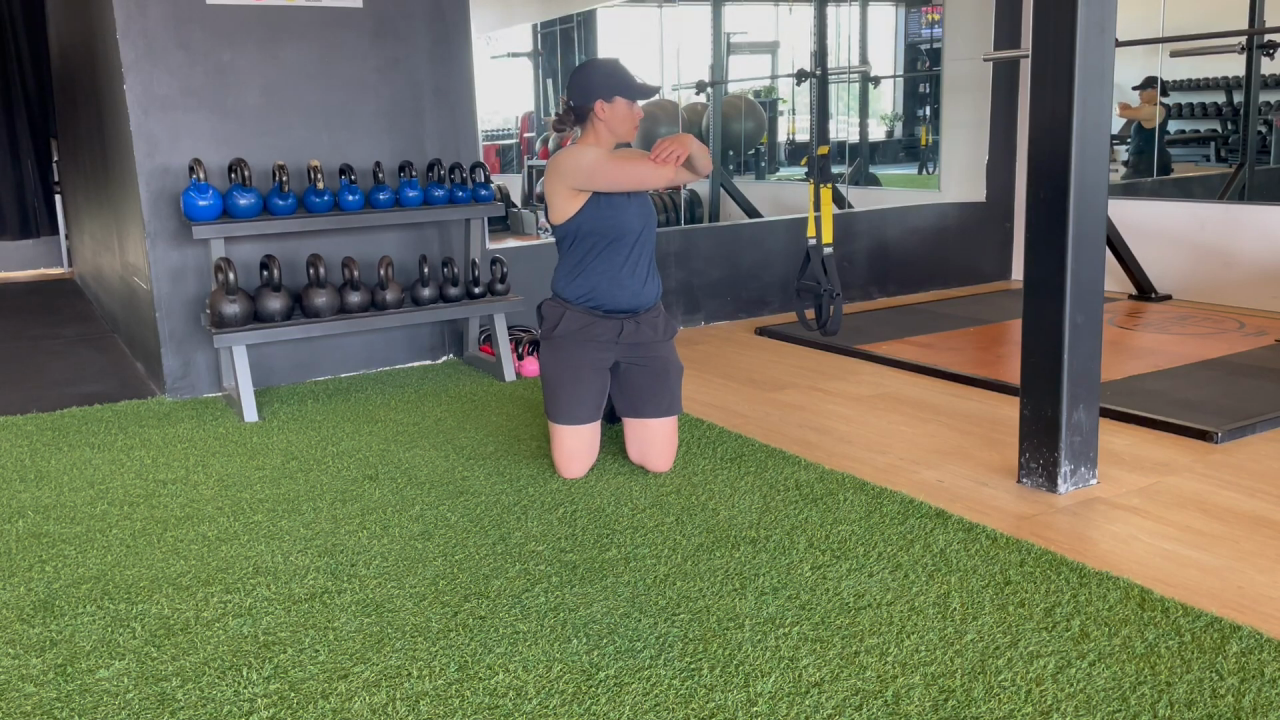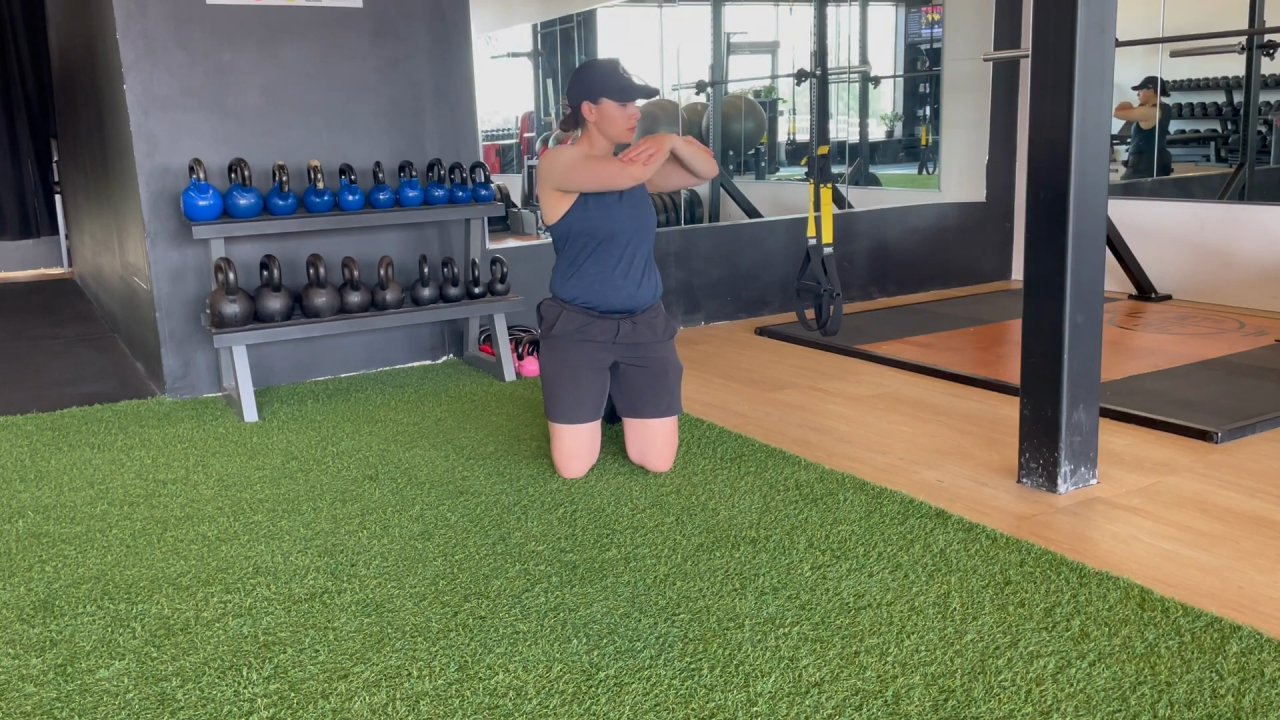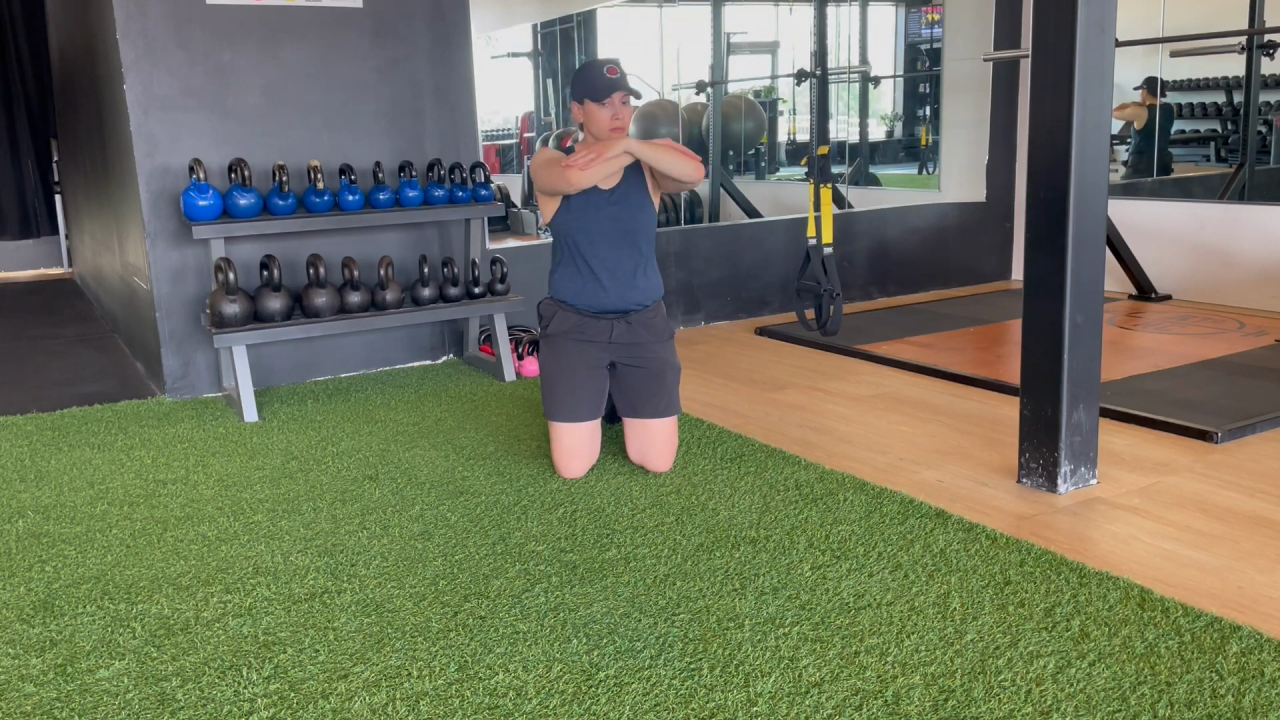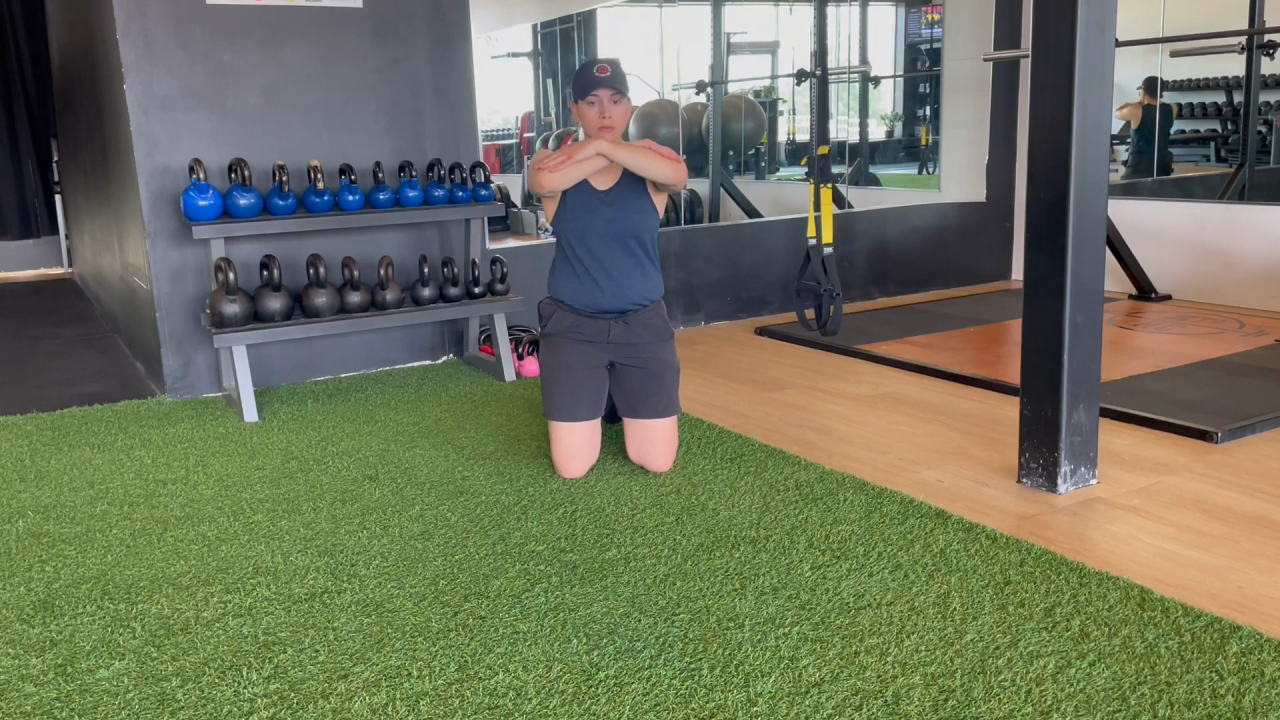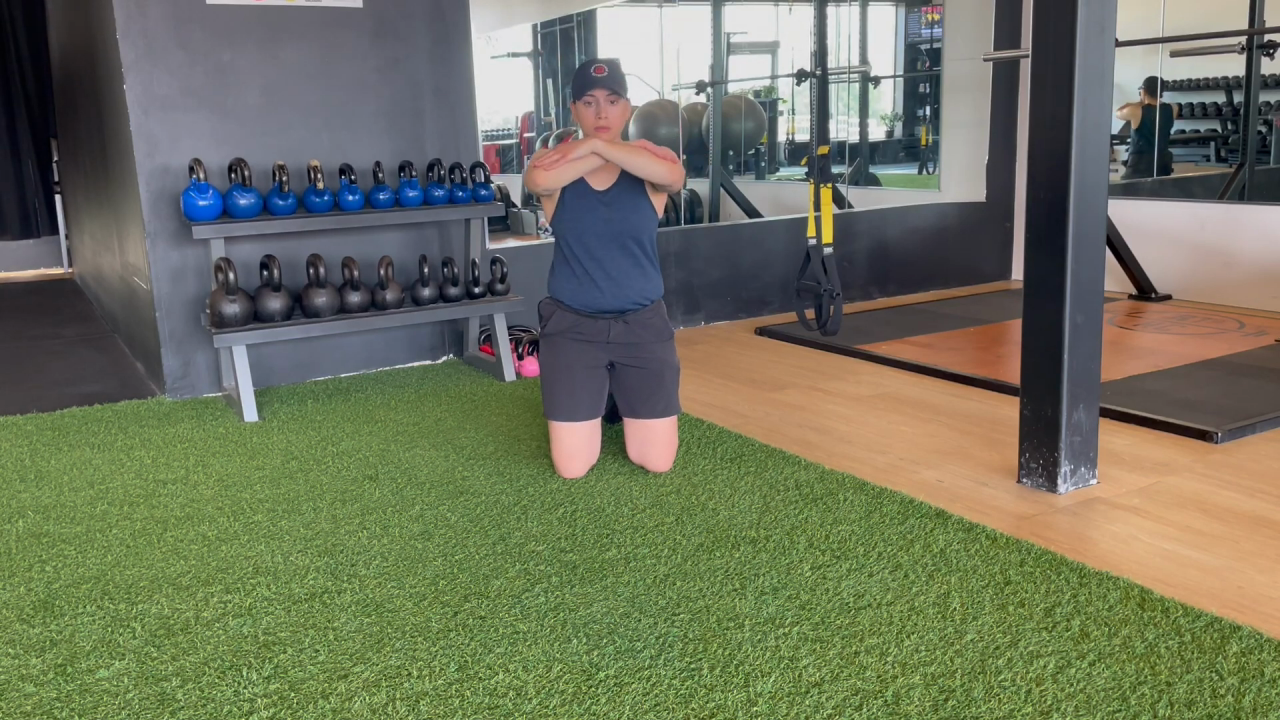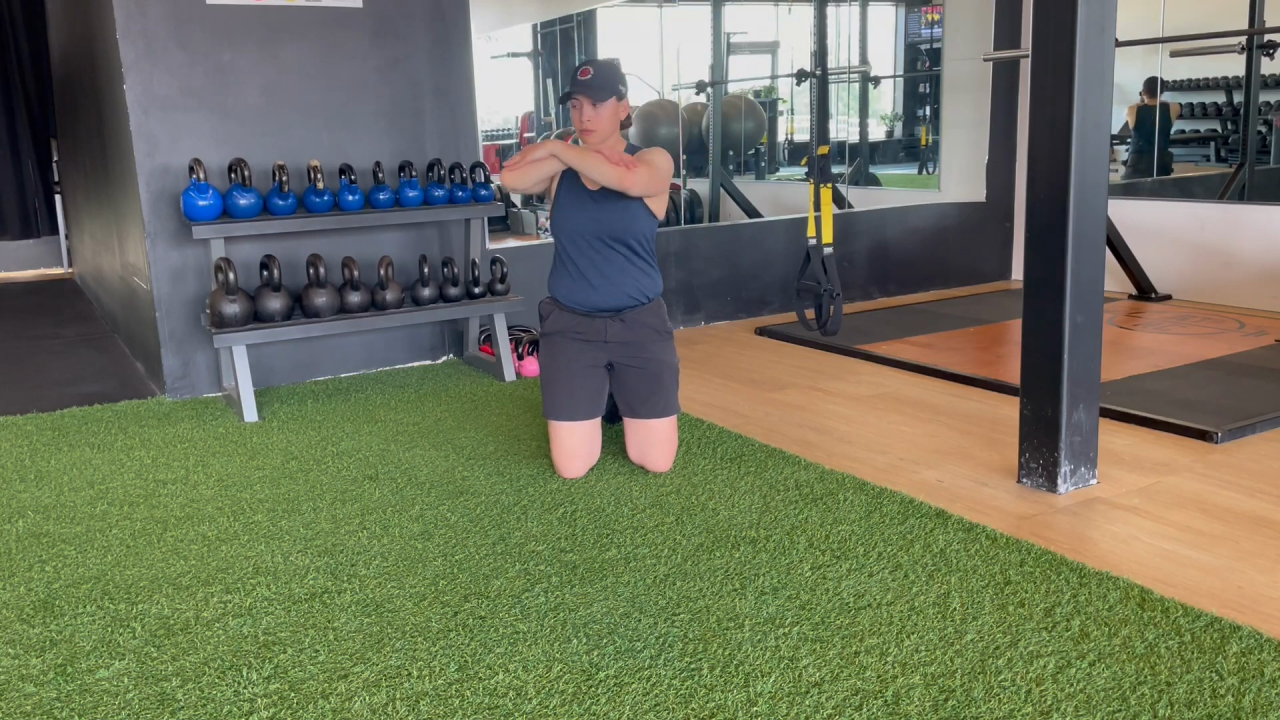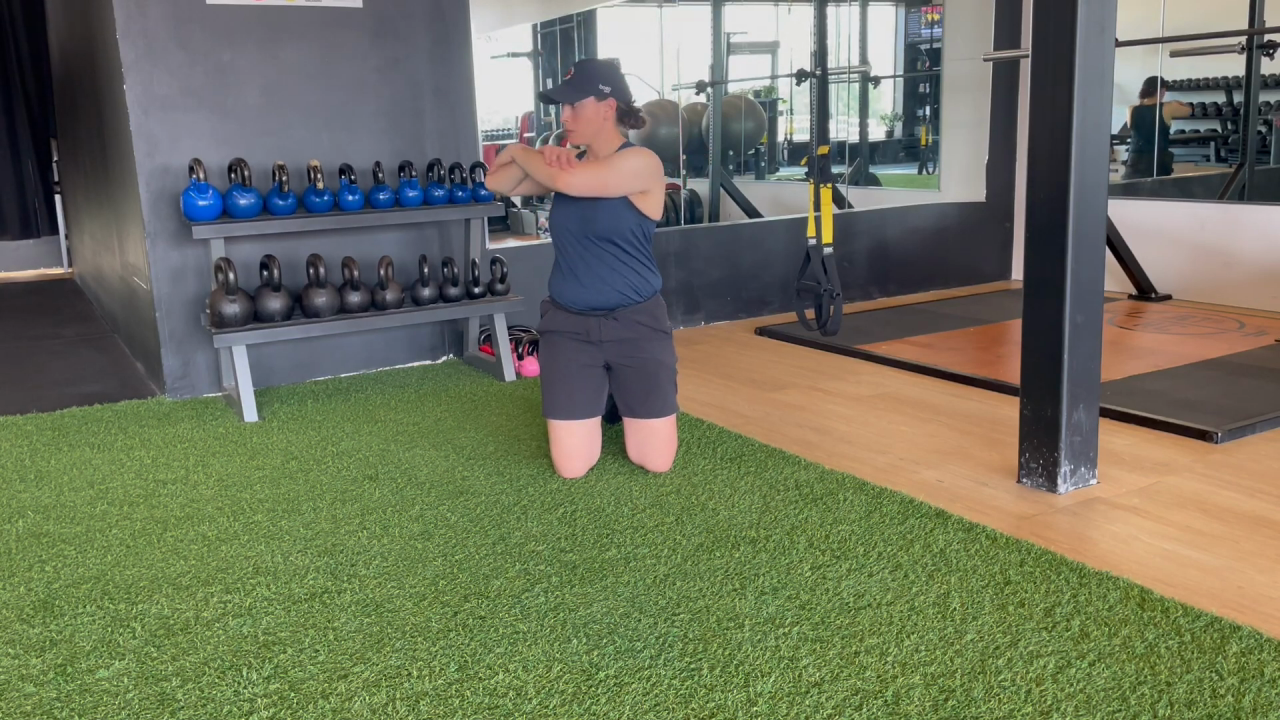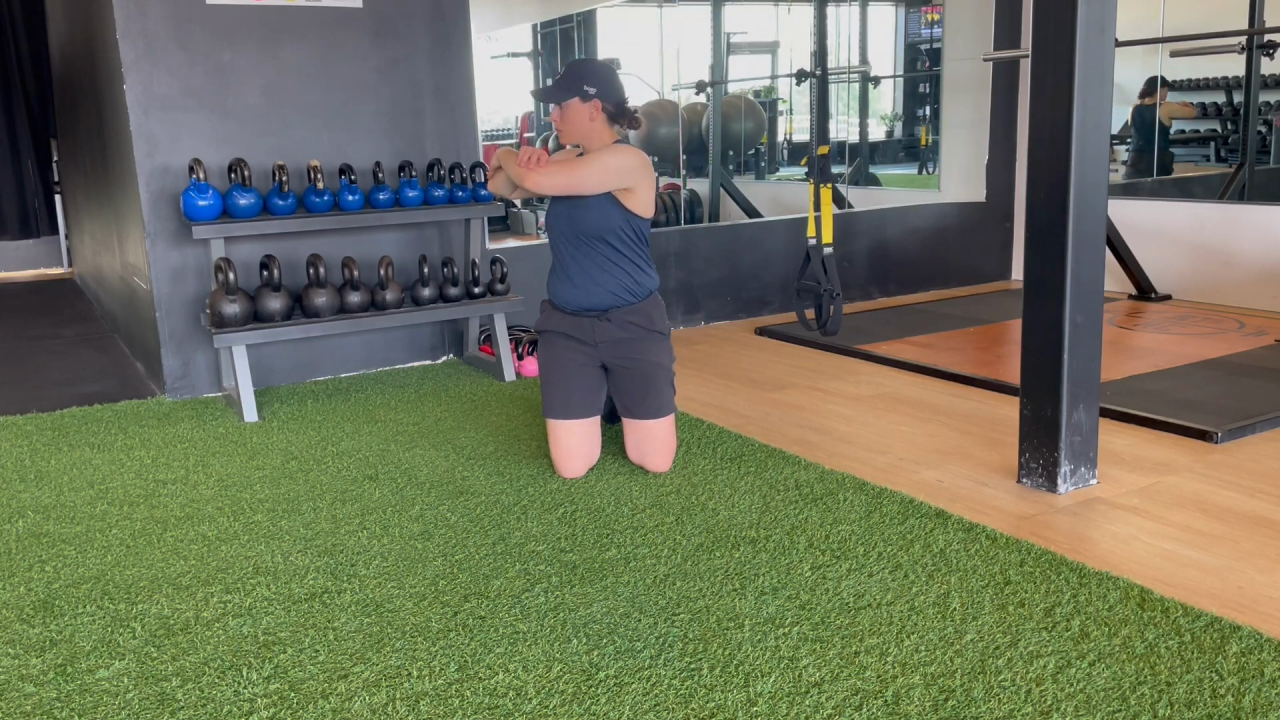
dt=0.3s
person 1, frame 1
left shoulder: (628, 162)
right shoulder: (569, 163)
left elbow: (701, 169)
right elbow: (659, 173)
left wrist: (687, 141)
right wrist: (673, 149)
left hip: (646, 327)
right hip: (579, 329)
left knee: (658, 463)
right knee: (573, 468)
left ankle: (618, 398)
right ankle: (597, 403)
person 1, frame 2
left shoulder: (633, 161)
right shoulder: (558, 163)
left elbow: (706, 170)
right elbow: (630, 173)
left wrist: (675, 141)
right wrist: (661, 145)
left hip: (645, 326)
right hip: (577, 329)
left knee: (657, 463)
right knee: (572, 468)
left ankle: (620, 398)
right ankle: (596, 401)
person 1, frame 3
left shoulder: (649, 168)
right shoulder: (551, 163)
left elbow: (694, 171)
right elbow: (574, 178)
left wrist: (629, 146)
right wrist: (639, 150)
left hip: (644, 326)
right hip: (574, 327)
left knee: (657, 463)
right knee: (572, 468)
left ankle: (619, 397)
right ankle: (598, 398)
person 1, frame 4
left shoulder: (650, 167)
right shoulder: (553, 161)
left elbow: (676, 173)
right elbow: (546, 181)
left wrist: (601, 146)
right wrist: (627, 151)
left hip: (643, 326)
right hip: (573, 327)
left knee: (657, 464)
right knee: (572, 468)
left ankle: (621, 398)
right ankle: (594, 402)
person 1, frame 5
left shoulder: (653, 158)
right shoulder: (558, 160)
left elbow: (670, 174)
right elbow: (538, 179)
left wrist: (598, 146)
right wrist: (621, 153)
left hip: (642, 326)
right hip: (572, 327)
left knee: (657, 463)
right knee: (572, 468)
left ankle: (620, 397)
right ankle: (601, 398)
person 1, frame 6
left shoulder: (651, 160)
right shoulder: (555, 169)
left elbow: (628, 179)
right elbow: (511, 178)
left wrist: (560, 147)
right wrist: (577, 155)
left hip: (640, 325)
right hip: (571, 327)
left knee: (657, 463)
right knee: (572, 468)
left ankle: (620, 396)
right ankle: (596, 398)
person 1, frame 7
left shoulder: (641, 164)
right shoulder: (569, 161)
left elbow: (563, 180)
right elbow: (498, 182)
left wrist: (521, 151)
right wrist: (535, 157)
left hip: (637, 325)
right hip: (569, 326)
left knee: (656, 462)
right knee: (571, 468)
left ankle: (622, 397)
right ankle: (599, 397)
person 1, frame 8
left shoulder: (628, 161)
right shoulder: (567, 162)
left elbow: (536, 180)
right elbow: (501, 187)
left wrist: (506, 154)
right wrist: (518, 160)
left hip: (632, 325)
right hip: (566, 326)
left knee: (656, 463)
right knee: (571, 468)
left ankle: (619, 395)
right ankle: (599, 396)
